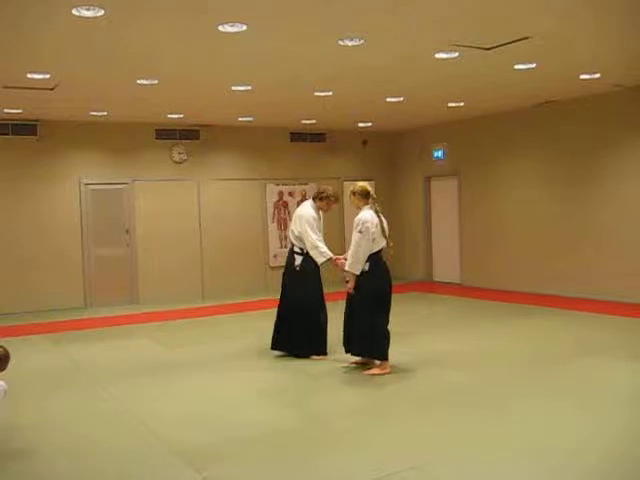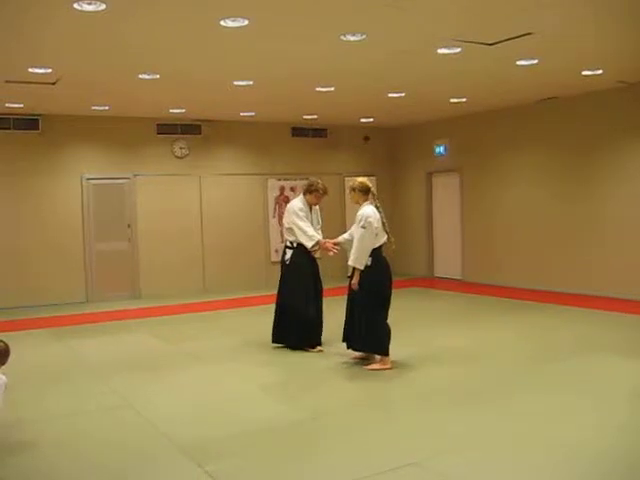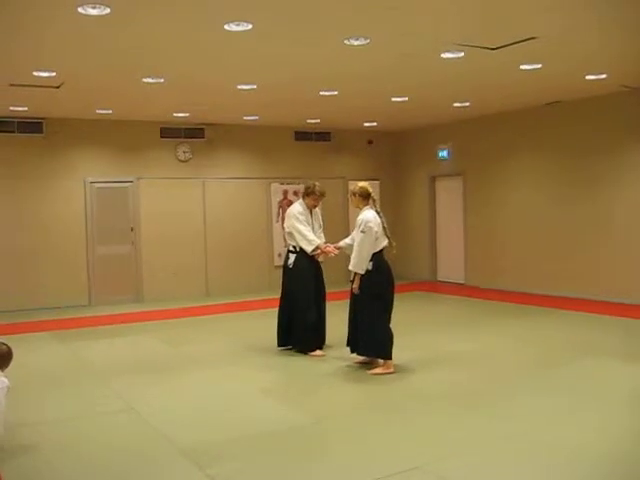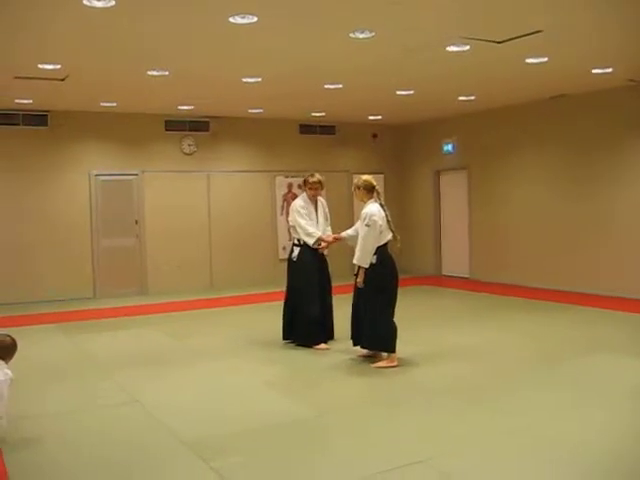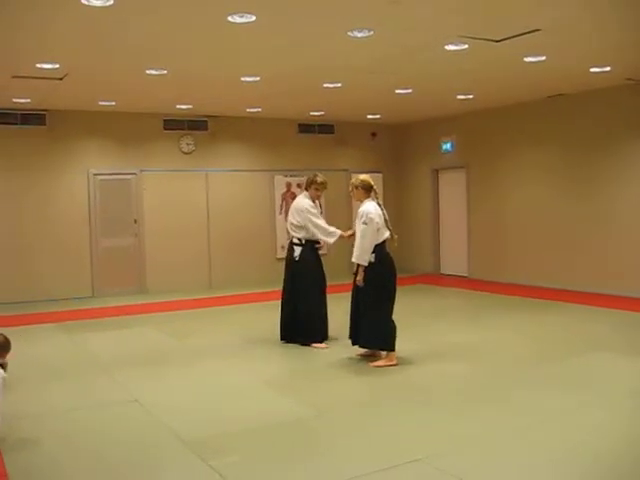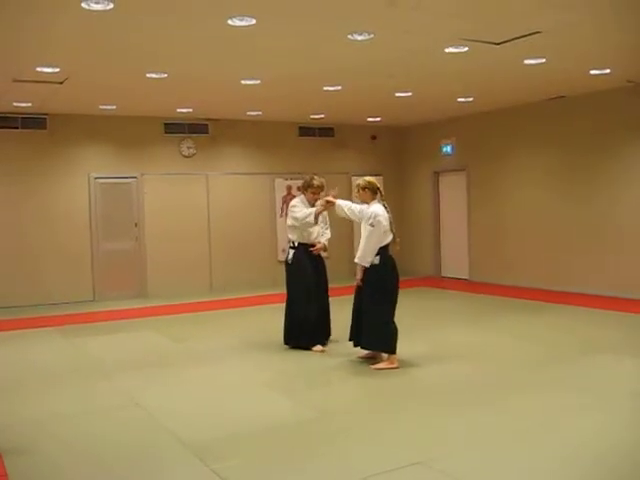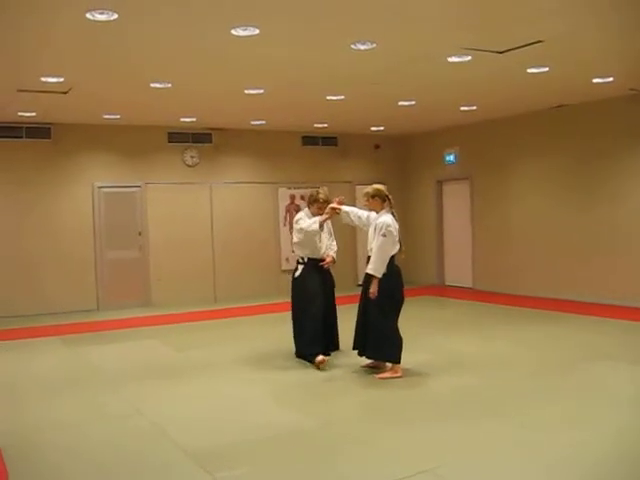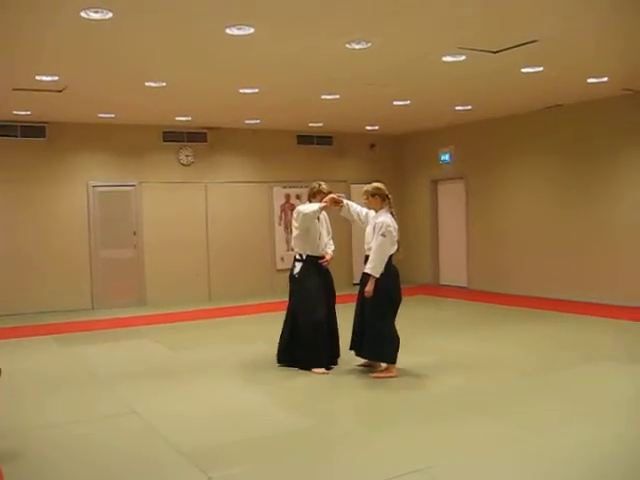
dt=0.5s
person 1, frame 1
left shoulder: (363, 218)
right shoulder: (377, 216)
left elbow: (360, 250)
left wrist: (352, 278)
right wrist: (346, 257)
left hip: (370, 273)
right hip: (377, 269)
left knee: (373, 317)
right knee: (363, 314)
left ankle: (383, 363)
right ankle: (369, 356)
person 1, frame 2
left shoulder: (365, 213)
right shoulder: (372, 210)
left elbow: (362, 246)
right elbow: (354, 235)
left wrist: (356, 274)
right wrist: (333, 242)
left hip: (371, 268)
right hip: (375, 265)
left knee: (374, 311)
right knee: (364, 309)
left ankle: (384, 359)
right ankle: (369, 351)
person 1, frame 3
left shoulder: (366, 218)
right shoulder: (371, 215)
left elbow: (362, 250)
right elbow: (356, 239)
left wrist: (357, 278)
right wrist: (336, 246)
left hip: (374, 272)
right hip: (375, 269)
left knee: (377, 315)
right knee: (366, 313)
left ankle: (387, 363)
right ankle: (372, 355)
person 1, frame 4
left shoulder: (371, 211)
right shoulder: (374, 208)
left elbow: (367, 244)
right elbow: (358, 231)
left wrist: (361, 272)
right wrist: (338, 236)
left hip: (378, 266)
right hip: (378, 264)
left knee: (380, 309)
right knee: (368, 307)
left ankle: (391, 357)
right ankle: (376, 349)
person 1, frame 5
left shoulder: (367, 210)
right shoulder: (373, 207)
left elbow: (365, 243)
left wrist: (361, 270)
left hip: (376, 264)
right hip: (378, 261)
left knee: (379, 308)
right knee: (367, 306)
left ankle: (390, 355)
right ankle: (375, 348)
person 1, frame 6
left shoulder: (375, 212)
right shoulder: (370, 209)
left elbow: (368, 244)
right elbow: (353, 209)
left wrist: (360, 270)
right wrist: (335, 202)
left hip: (379, 266)
right hip: (377, 265)
left knee: (381, 311)
right knee: (368, 308)
left ankle: (391, 358)
right ankle: (377, 350)
person 1, frame 7
left shoulder: (385, 222)
right shoulder: (376, 218)
left elbow: (381, 254)
right elbow: (358, 216)
left wrist: (374, 282)
right wrist: (340, 209)
left hip: (386, 276)
right hip: (379, 274)
left knee: (385, 320)
right knee: (372, 317)
left ankle: (395, 367)
right ankle: (380, 360)
person 1, frame 8
left shoulder: (384, 222)
right shoulder: (374, 216)
left elbow: (379, 254)
right elbow: (356, 212)
left wrist: (371, 281)
right wrist: (340, 202)
left hip: (383, 276)
right hip: (376, 272)
left knee: (383, 320)
right knee: (369, 317)
left ankle: (390, 367)
right ankle: (375, 360)
person 2, frame 1
left shoulder: (313, 210)
right shoulder: (307, 214)
right elbow: (314, 242)
left wrist: (331, 257)
right wrist: (333, 259)
left hip: (302, 259)
right hip: (302, 261)
left knee: (296, 303)
right knee: (310, 305)
left ankle: (293, 344)
right ankle: (309, 348)
person 2, frame 2
left shoulder: (314, 208)
right shoulder: (294, 207)
left elbow: (316, 229)
right elbow: (305, 231)
left wrist: (320, 244)
right wrist: (322, 243)
left hip: (308, 254)
right hip: (295, 255)
left knee: (313, 296)
right knee: (301, 299)
left ankle: (301, 337)
right ankle: (305, 340)
person 2, frame 3
left shoulder: (315, 212)
right shoulder: (294, 212)
right elbow: (305, 235)
left wrist: (321, 249)
right wrist: (322, 247)
left hip: (311, 259)
right hip: (298, 259)
left knee: (316, 299)
right knee: (303, 302)
left ankle: (314, 340)
right ankle: (307, 344)
person 2, frame 4
left shoulder: (322, 203)
right shoulder: (298, 205)
left elbow: (326, 226)
right elbow: (306, 228)
left wrist: (326, 241)
right wrist: (324, 238)
left hip: (317, 252)
right hip: (302, 253)
left knee: (322, 293)
right knee: (307, 296)
left ankle: (320, 334)
right ankle: (311, 338)
person 2, frame 5
left shoulder: (312, 202)
right shoulder: (303, 204)
right elbow: (319, 226)
left wrist: (321, 241)
right wrist: (342, 234)
left hip: (308, 250)
right hip: (301, 252)
left knee: (314, 291)
right knee: (306, 294)
left ankle: (296, 333)
right ankle: (310, 336)
person 2, frame 6
left shoulder: (319, 206)
right shoulder: (296, 205)
left elbow: (326, 228)
right elbow: (303, 219)
left wrist: (323, 243)
right wrist: (319, 210)
left hip: (315, 254)
right hip: (299, 254)
left knee: (319, 296)
right knee: (303, 298)
left ankle: (318, 335)
right ankle: (307, 339)
person 2, frame 7
left shoulder: (324, 219)
right shoulder: (301, 218)
left elbow: (331, 240)
right elbow: (308, 230)
left wrist: (331, 256)
right wrist: (324, 218)
left hip: (323, 267)
right hip: (306, 269)
left knee: (327, 308)
right knee: (312, 309)
left ankle: (324, 345)
right ankle: (314, 352)
person 2, frame 8
left shoulder: (323, 215)
right shoulder: (302, 212)
left elbow: (328, 239)
right elbow: (306, 213)
left wrist: (330, 253)
right wrist: (323, 205)
left hip: (320, 266)
right hip: (304, 267)
left knee: (326, 312)
right knee: (311, 313)
left ankle: (324, 355)
right ankle: (313, 360)
